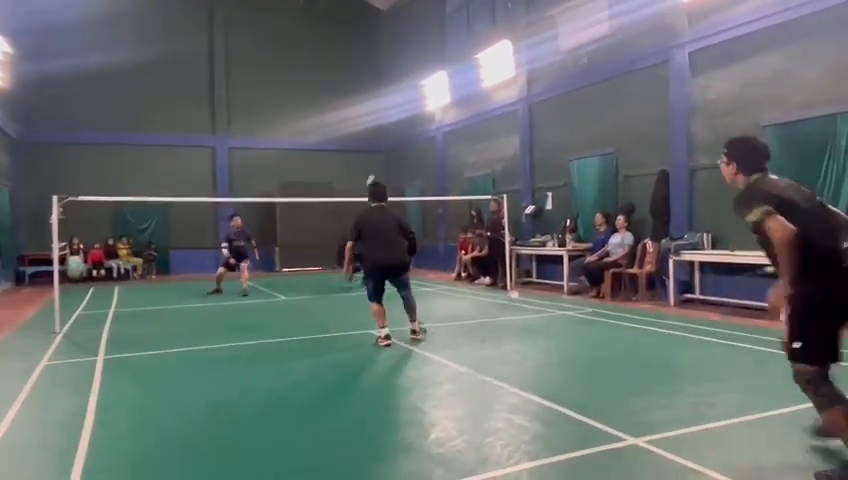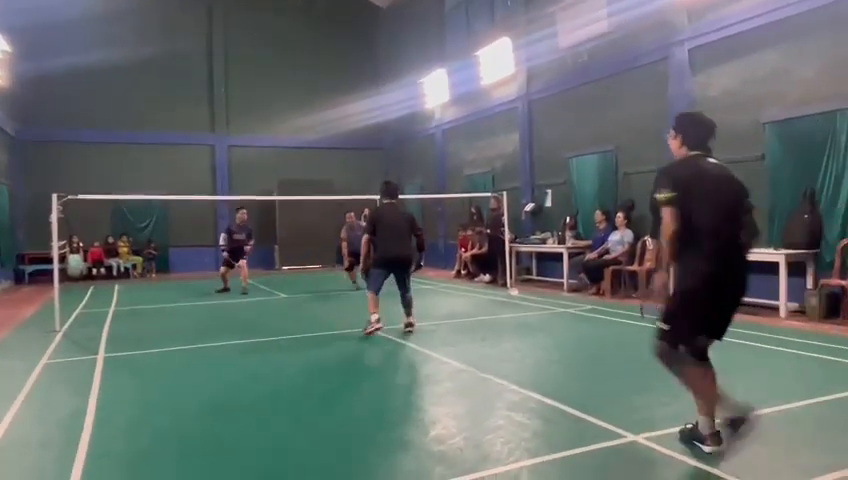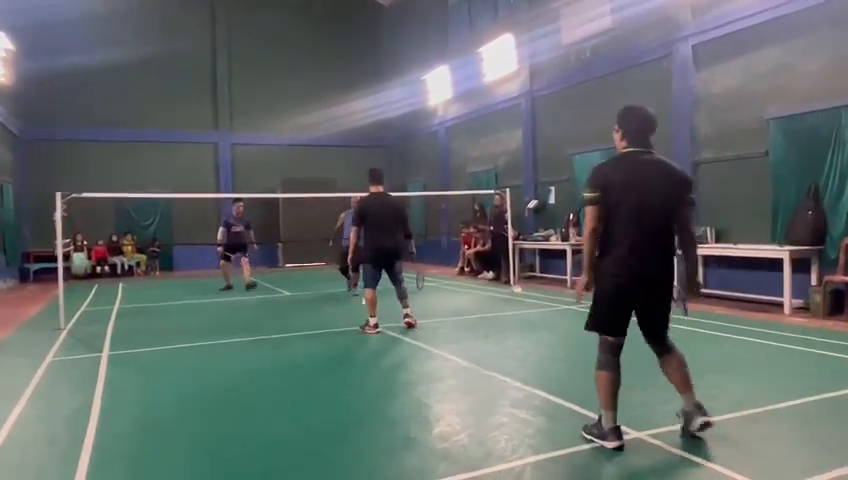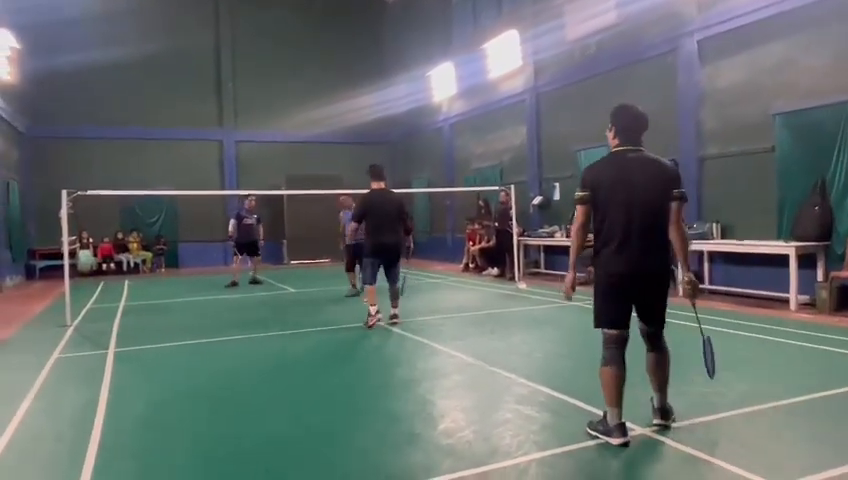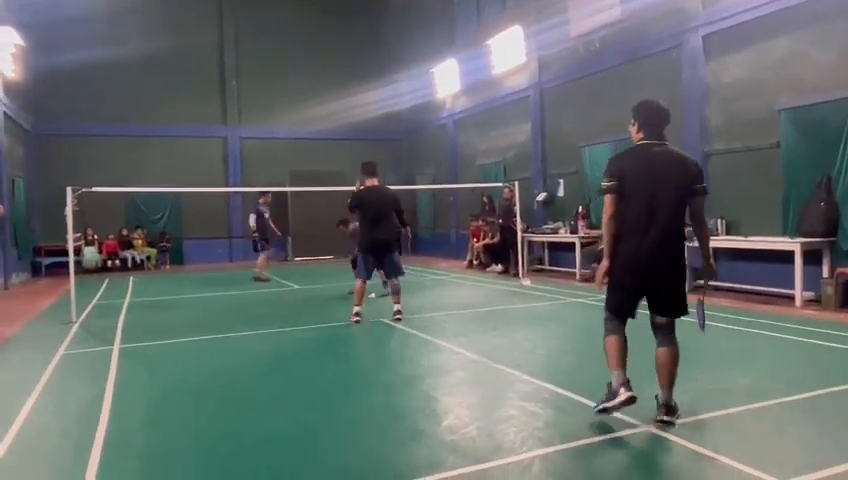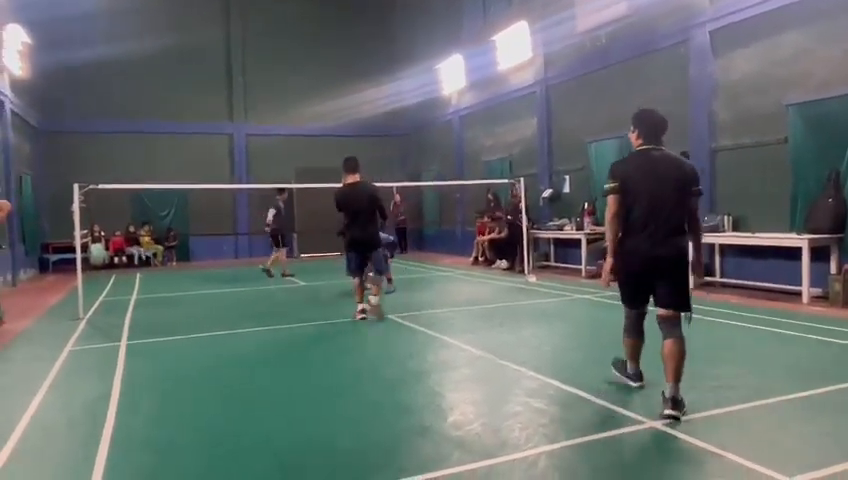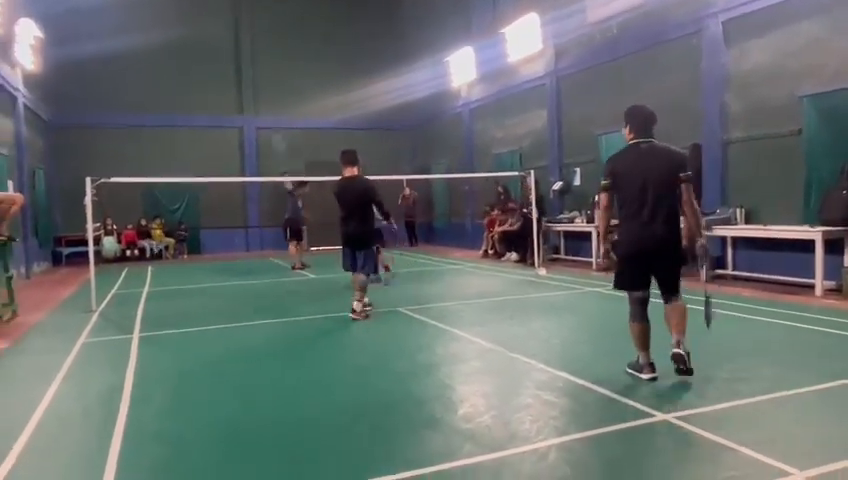
dt=0.4s
person 1, frame 1
left shoulder: (748, 197)
right shoulder: (785, 186)
left elbow: (785, 234)
left wrist: (787, 282)
left hip: (816, 287)
left knee: (808, 374)
right knee: (802, 355)
person 1, frame 2
left shoulder: (673, 173)
right shoulder: (728, 177)
left elbow: (670, 229)
right elbow: (750, 231)
left wrist: (664, 270)
left hip: (697, 275)
right hip: (731, 276)
left knee: (668, 347)
right knee: (695, 349)
left ankle: (731, 410)
right ankle: (708, 430)
person 1, frame 3
left shoulder: (604, 172)
right shoulder: (675, 175)
left elbow: (592, 228)
right elbow: (685, 230)
left wrist: (587, 272)
right wrist: (691, 272)
left hip: (615, 273)
right hip: (658, 274)
left knee: (609, 347)
right knee: (660, 341)
left ankle: (607, 428)
right ankle: (693, 409)
person 1, frame 4
left shoulder: (594, 172)
right shoulder: (666, 171)
left elbow: (580, 226)
right elbow: (674, 225)
left wrist: (572, 269)
right wrist: (685, 269)
left hip: (612, 270)
right hip: (655, 270)
left knee: (613, 343)
right knee: (654, 337)
left ankle: (614, 424)
right ankle: (661, 406)
person 1, frame 5
left shoulder: (619, 164)
right shoulder: (688, 166)
left elbow: (610, 216)
right elbow: (698, 217)
left wrist: (606, 257)
right wrist: (706, 257)
left hip: (629, 259)
right hip: (670, 260)
left knee: (614, 320)
right knee: (664, 329)
left ankle: (619, 385)
right ankle: (665, 403)
person 1, frame 6
left shoulder: (621, 168)
right shoulder: (685, 169)
left elbow: (613, 214)
right elbow: (692, 217)
left wrist: (610, 255)
right wrist: (697, 254)
left hip: (633, 255)
right hip: (672, 256)
left knee: (633, 315)
right knee: (670, 323)
left ankle: (632, 370)
right ankle: (672, 398)
person 1, frame 7
left shoulder: (615, 163)
right shoulder: (675, 157)
left elbow: (605, 206)
right elbow: (687, 201)
left wrist: (604, 240)
right wrist: (697, 235)
left hip: (631, 242)
right hip: (666, 240)
left knee: (638, 302)
right knee: (672, 294)
left ankle: (645, 363)
right ankle: (679, 347)
person 2, frame 1
left shoulder: (361, 219)
right shoulder: (395, 217)
left elbow: (350, 245)
right elbow: (411, 240)
left wrist: (347, 265)
right wrist: (408, 259)
left hip: (373, 266)
right hip: (397, 264)
left knee: (376, 301)
right knee: (407, 296)
left ankle: (384, 333)
right ankle: (415, 328)
person 2, frame 2
left shoulder: (376, 213)
right shoulder: (407, 215)
left elbow: (367, 239)
right elbow: (420, 238)
left wrist: (363, 261)
right wrist: (420, 258)
left hip: (382, 258)
right hip: (404, 258)
left knee: (372, 290)
right knee: (405, 291)
left ankle: (375, 319)
right ankle: (409, 321)
person 2, frame 3
left shoulder: (363, 203)
right shoulder: (396, 202)
left elbow: (356, 230)
right elbow: (406, 227)
left wrist: (351, 252)
right wrist: (411, 246)
left hip: (372, 251)
right hip: (393, 250)
left knee: (370, 287)
right knee: (399, 283)
left ankle: (373, 322)
right ankle: (408, 314)
person 2, frame 4
left shoulder: (366, 199)
right shoulder: (397, 198)
left elbow: (355, 224)
right elbow: (406, 223)
left wrist: (350, 236)
right wrist: (409, 241)
left hip: (373, 247)
right hip: (394, 246)
left knee: (369, 282)
right knee: (393, 281)
left ankle: (374, 311)
right ankle: (394, 313)
person 2, frame 5
left shoulder: (359, 195)
right shoulder: (390, 194)
left elbow: (351, 209)
right elbow: (401, 216)
right wrist: (407, 230)
left hip: (367, 243)
right hip: (387, 242)
left knee: (361, 278)
right knee: (393, 277)
left ankle: (356, 311)
right ankle: (397, 309)
person 2, frame 6
left shoulder: (340, 193)
right shoulder: (370, 189)
right elbow: (382, 212)
right wrist: (384, 221)
left hip: (352, 240)
right hip: (371, 238)
left knee: (358, 275)
right knee: (378, 271)
left ankle: (361, 308)
right ankle: (374, 300)
person 2, frame 7
left shoulder: (338, 186)
right shoulder: (366, 183)
right elbow: (380, 207)
right wrist: (390, 221)
left hip: (347, 234)
right hip: (364, 233)
left knee: (354, 269)
right knee: (364, 271)
left ankle: (363, 300)
right ankle: (357, 308)
